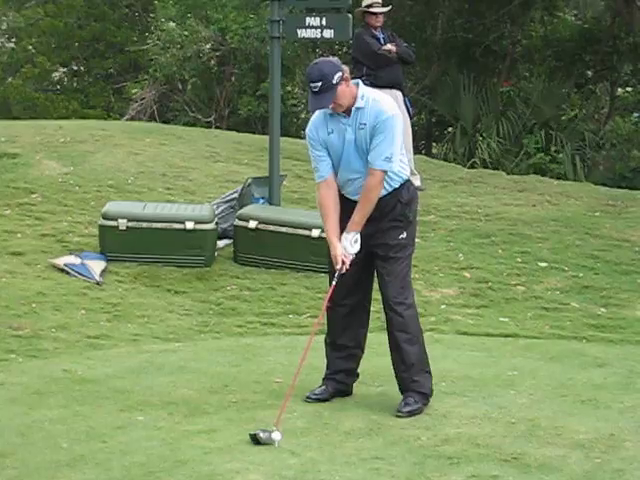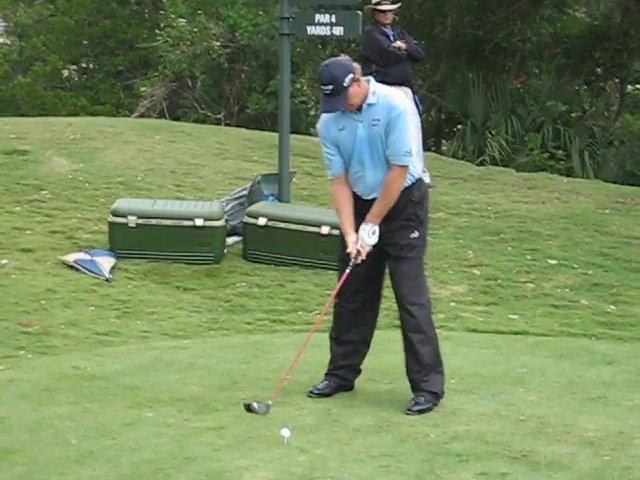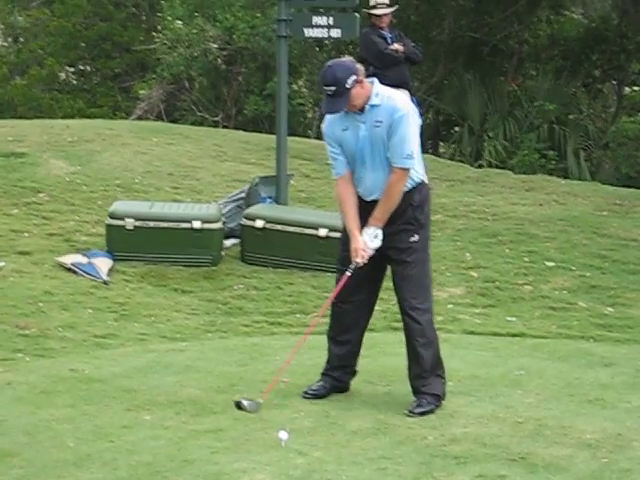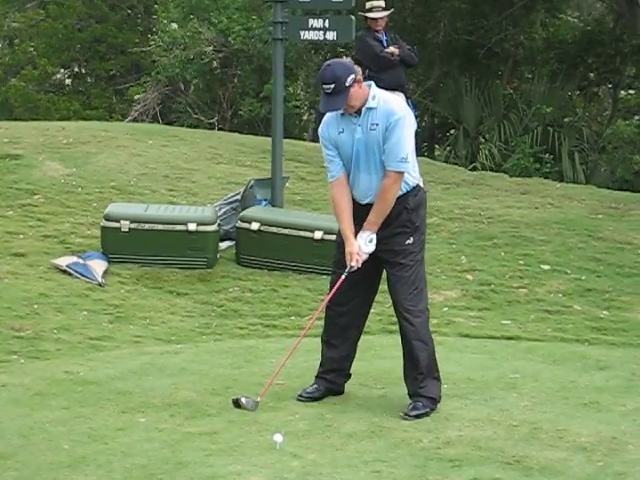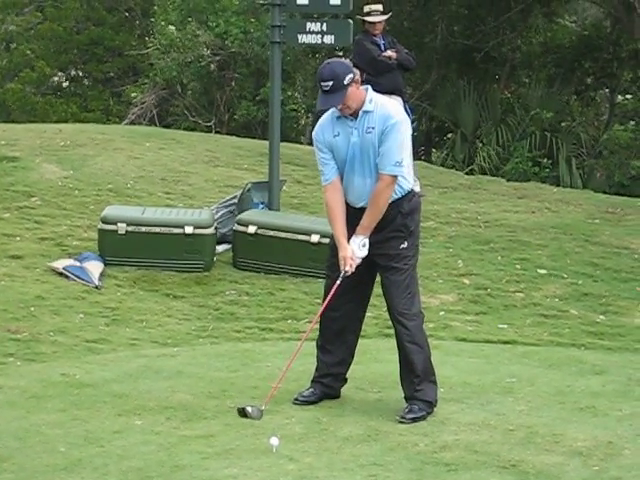
dt=0.5s
person 1, frame 1
left shoulder: (383, 110)
right shoulder: (317, 125)
left elbow: (377, 177)
right elbow: (326, 185)
left wrist: (353, 232)
right wrist: (334, 241)
left hip: (392, 205)
right hip: (349, 205)
left knee: (396, 297)
right knee: (343, 299)
left ankle: (416, 386)
right ankle: (339, 377)
person 1, frame 2
left shoulder: (395, 106)
right shoulder: (328, 122)
left elbow: (398, 171)
right elbow: (339, 180)
left wrist: (372, 224)
right wrist: (350, 234)
left hip: (403, 204)
right hip: (360, 204)
left knee: (411, 296)
right knee: (350, 295)
left ankle: (427, 386)
right ankle: (341, 372)
person 1, frame 3
left shoulder: (399, 108)
right shoulder: (333, 123)
left elbow: (400, 173)
right elbow: (343, 181)
left wrist: (376, 226)
right wrist: (355, 234)
left hip: (404, 207)
right hip: (362, 206)
left knee: (413, 300)
right knee: (348, 296)
left ankle: (429, 387)
right ankle: (337, 374)
person 1, frame 4
left shoulder: (394, 112)
right shoulder: (329, 125)
left elbow: (394, 178)
right elbow: (339, 183)
left wrist: (370, 231)
right wrist: (350, 239)
left hip: (400, 211)
right hip: (357, 210)
left knee: (409, 302)
right knee: (343, 299)
left ankle: (425, 391)
right ankle: (331, 376)
person 1, frame 5
left shoulder: (391, 116)
right shoulder: (324, 128)
left elbow: (387, 182)
right elbow: (332, 187)
left wrist: (362, 237)
right wrist: (343, 243)
left hip: (395, 215)
right hip: (352, 214)
left knee: (403, 307)
right knee: (338, 303)
left ankle: (421, 394)
right ankle: (327, 380)
person 2, frame 1
left shoulder: (389, 34)
right shoulder: (361, 35)
left elbow: (410, 56)
right elbow: (377, 57)
left wrist: (395, 49)
right wrist: (397, 55)
left hip: (396, 91)
left knee: (404, 133)
left ankle: (411, 176)
person 2, frame 2
left shoulder: (400, 32)
right shoulder: (370, 32)
left elbow: (420, 53)
left wrist: (405, 47)
right wrist: (406, 52)
left hip: (404, 89)
person 2, frame 3
left shoulder: (397, 34)
right shoulder: (368, 34)
left elbow: (417, 55)
right elbow: (384, 57)
left wrist: (402, 49)
right wrist: (404, 55)
left hip: (402, 89)
person 2, frame 4
left shoulder: (393, 37)
right shoulder: (363, 37)
left elbow: (413, 58)
right elbow: (380, 60)
left wrist: (398, 52)
right wrist: (401, 57)
left hip: (398, 92)
person 2, frame 5
left shoulder: (390, 40)
right shoulder: (361, 41)
left elbow: (411, 62)
right elbow: (377, 64)
left wrist: (395, 56)
right wrist: (397, 62)
left hip: (396, 96)
